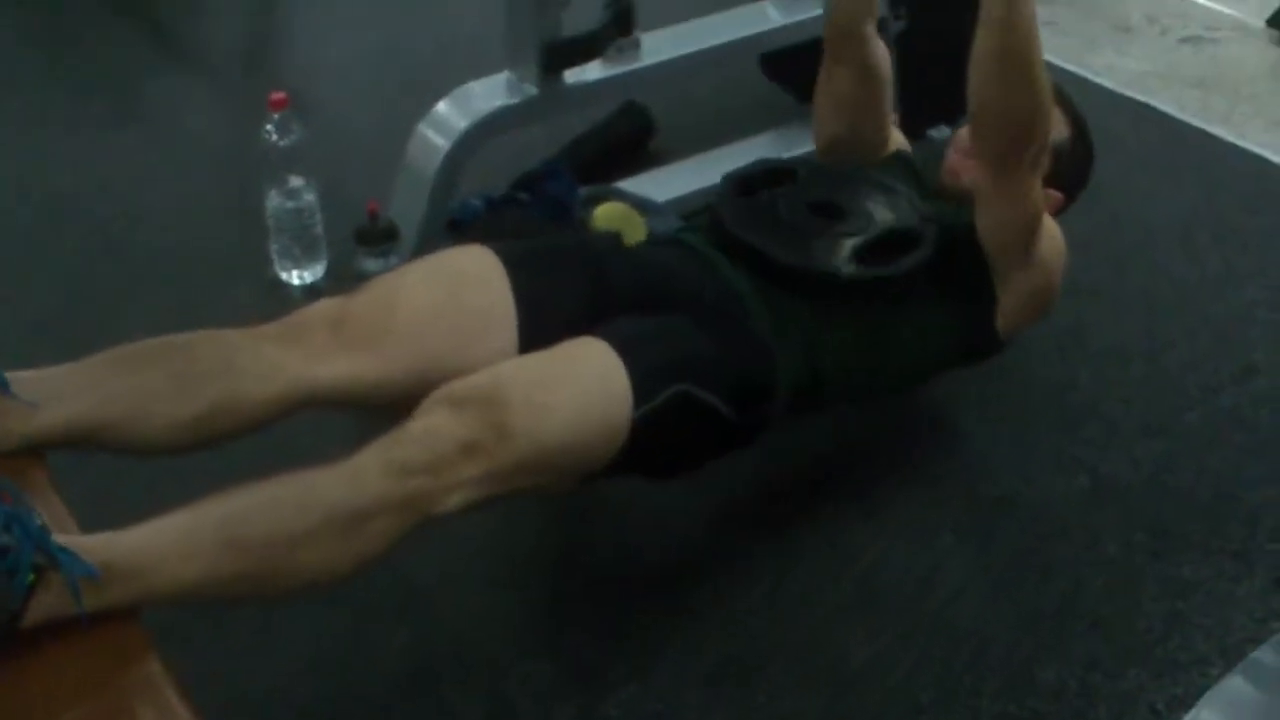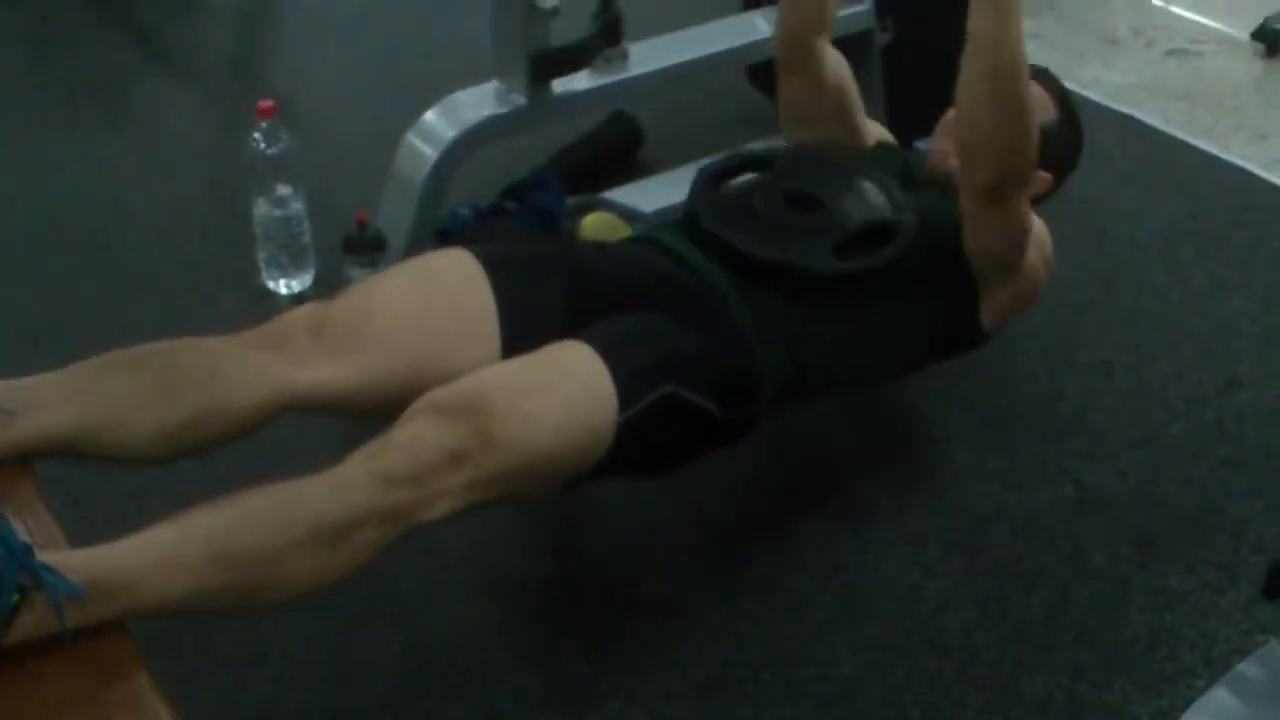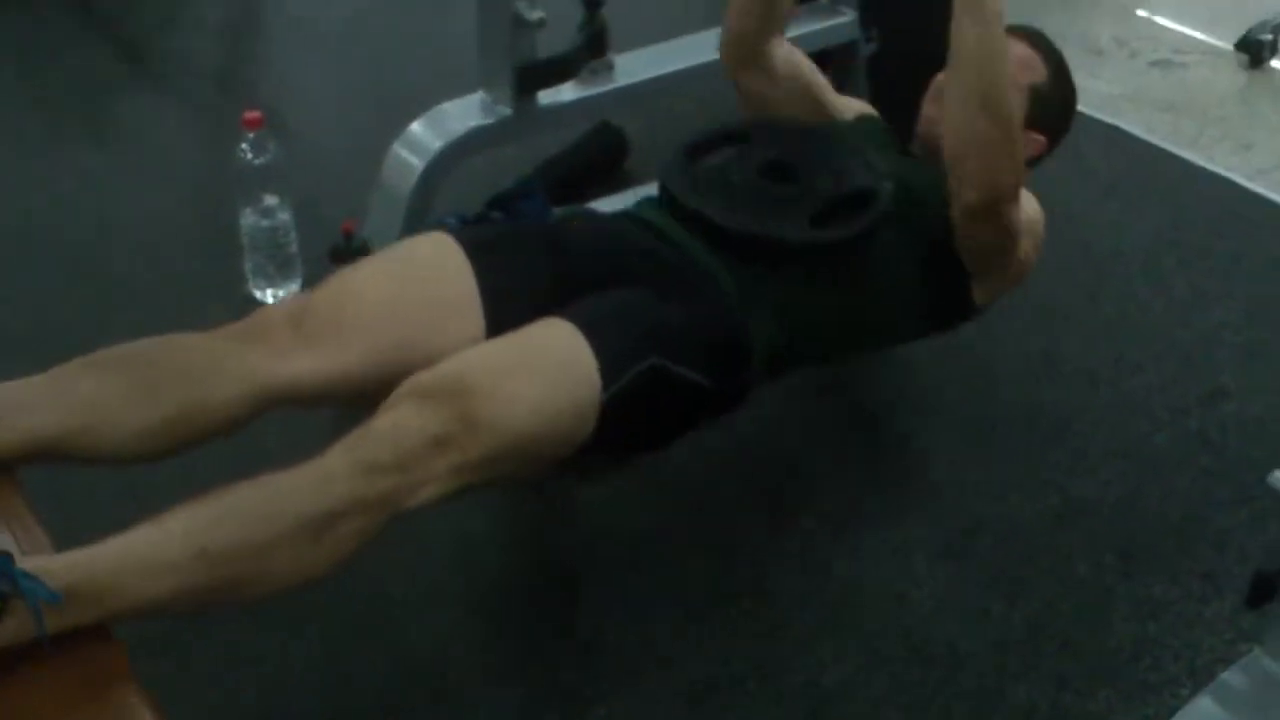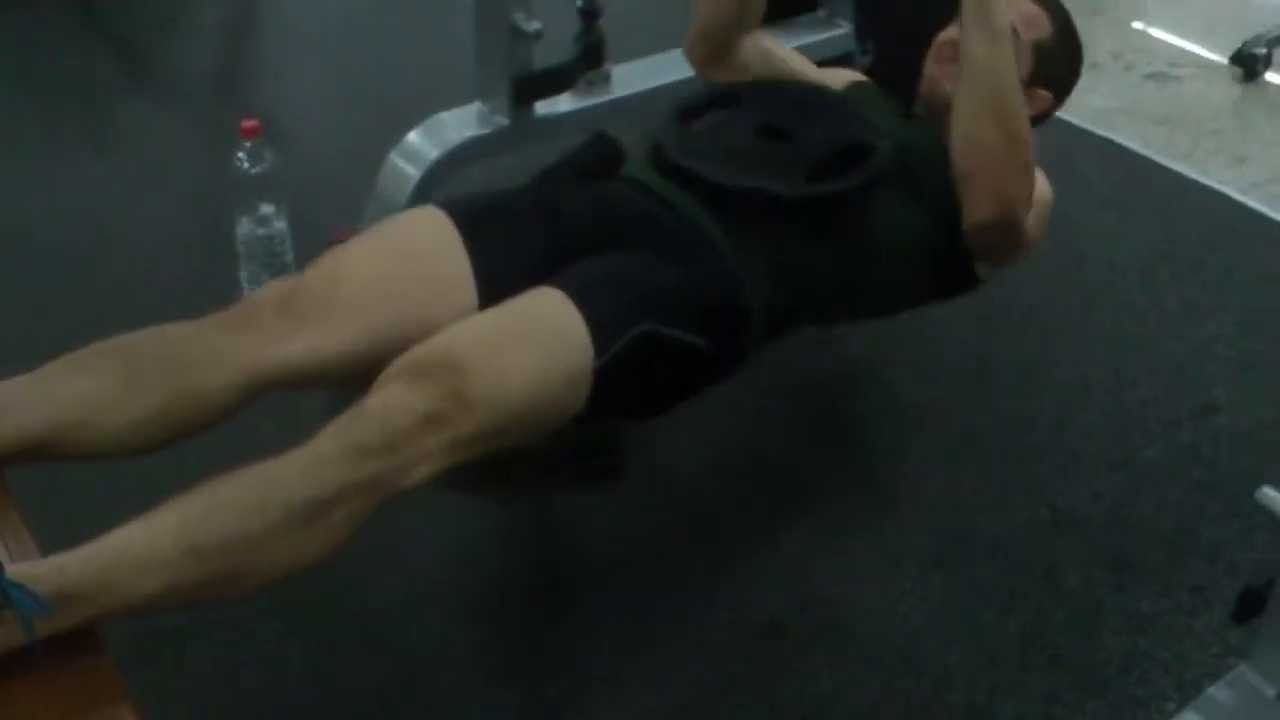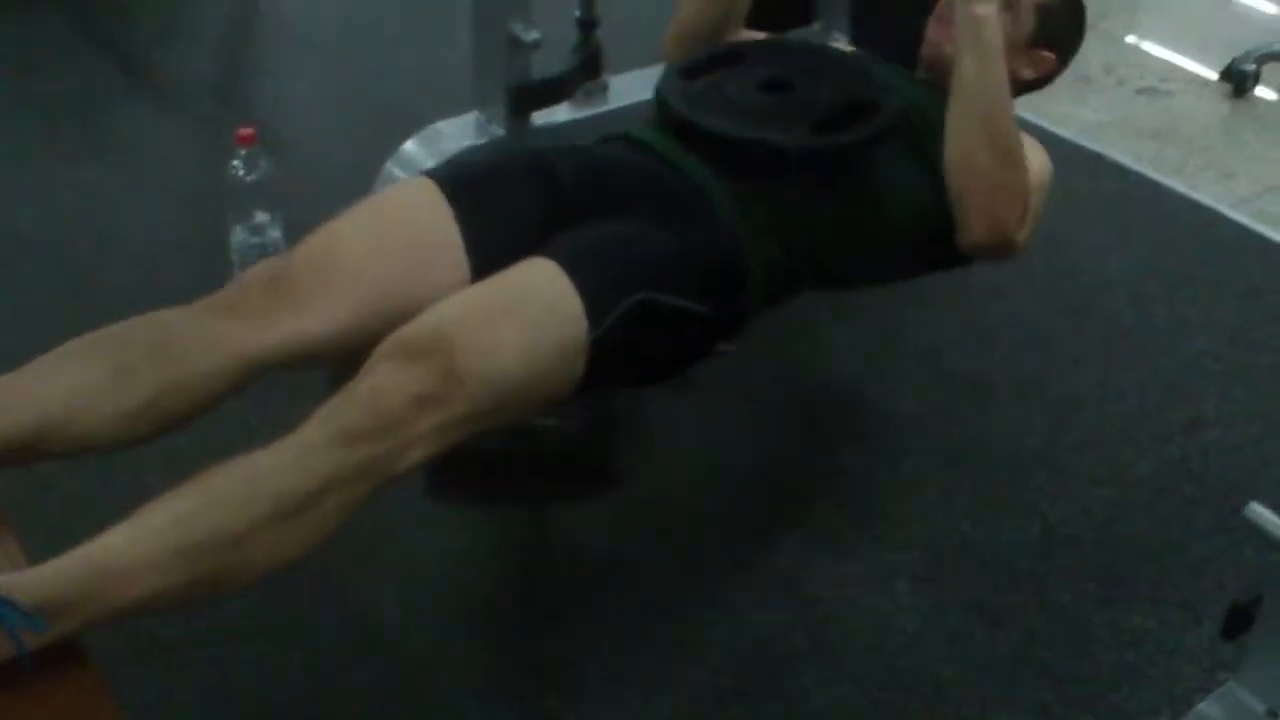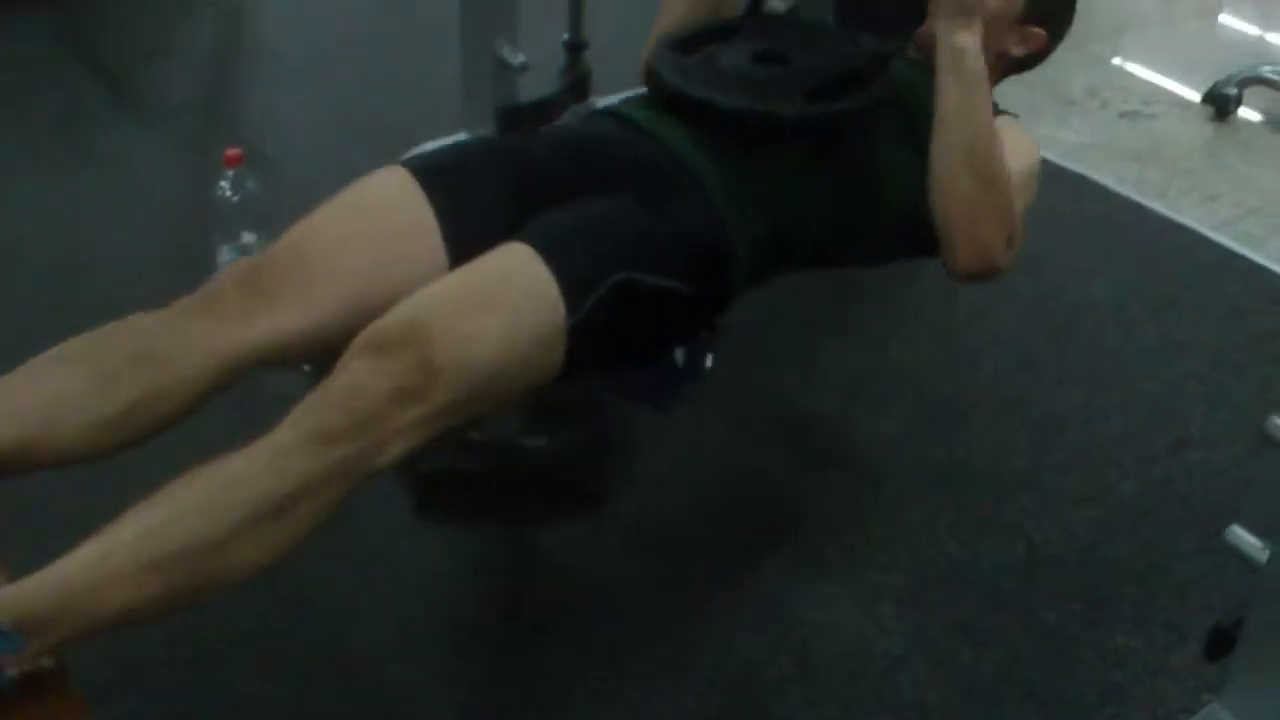
dt=0.1s
person 1, frame 1
left shoulder: (1017, 263)
right shoulder: (888, 164)
left elbow: (1007, 153)
left hip: (735, 347)
right hip: (645, 266)
left knee: (454, 441)
right knee: (324, 339)
person 1, frame 2
left shoulder: (1004, 259)
right shoulder: (871, 160)
left elbow: (993, 174)
left hip: (721, 344)
right hip: (627, 262)
left knee: (440, 449)
right knee: (305, 344)
person 1, frame 3
left shoulder: (1007, 232)
right shoulder: (860, 126)
left elbow: (985, 189)
left hip: (707, 311)
right hip: (611, 238)
left knee: (421, 435)
right knee: (282, 339)
person 1, frame 4
left shoulder: (1017, 200)
right shoulder: (859, 95)
left elbow: (991, 205)
left hip: (706, 274)
right hip: (610, 204)
left knee: (415, 412)
right knee: (274, 321)
person 1, frame 5
left shoulder: (1012, 157)
left elbow: (989, 227)
left hip: (697, 242)
right hip: (597, 167)
left knee: (401, 398)
right knee: (259, 307)
person 1, frame 6
left shoulder: (1002, 149)
left elbow: (976, 250)
left hip: (685, 219)
right hip: (582, 145)
left knee: (378, 391)
right knee: (239, 304)
